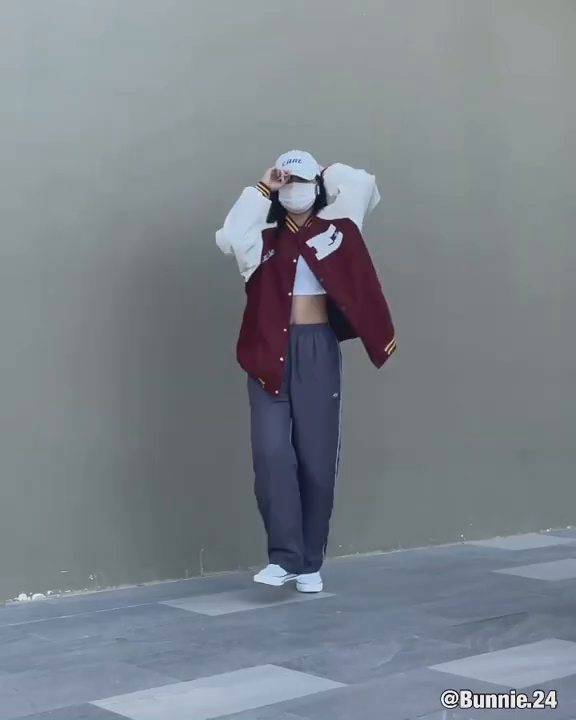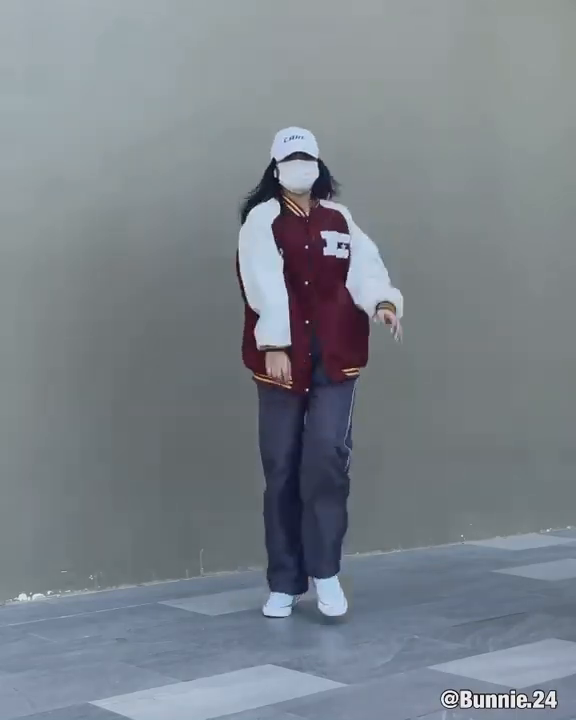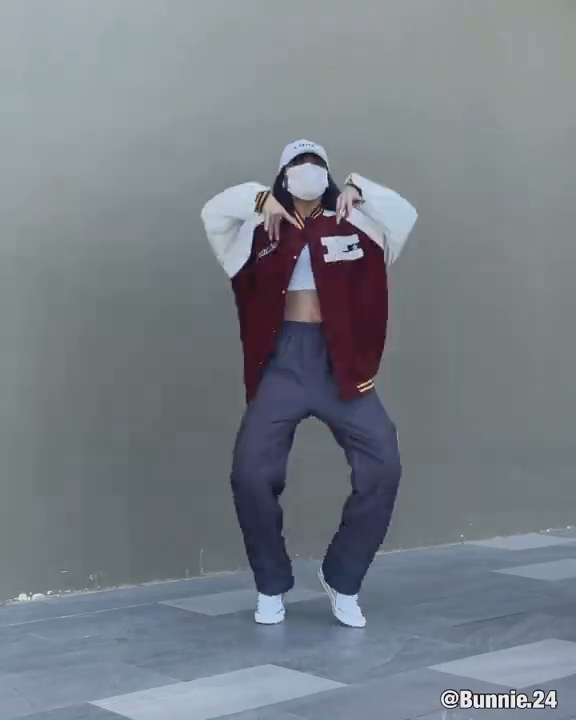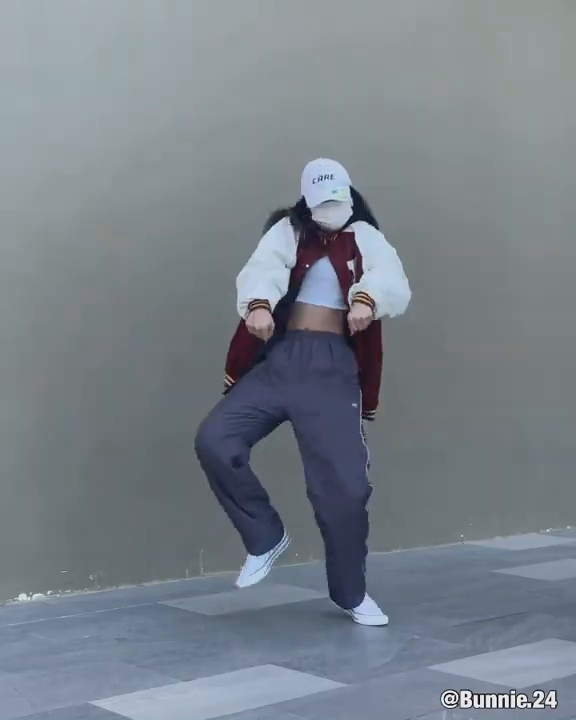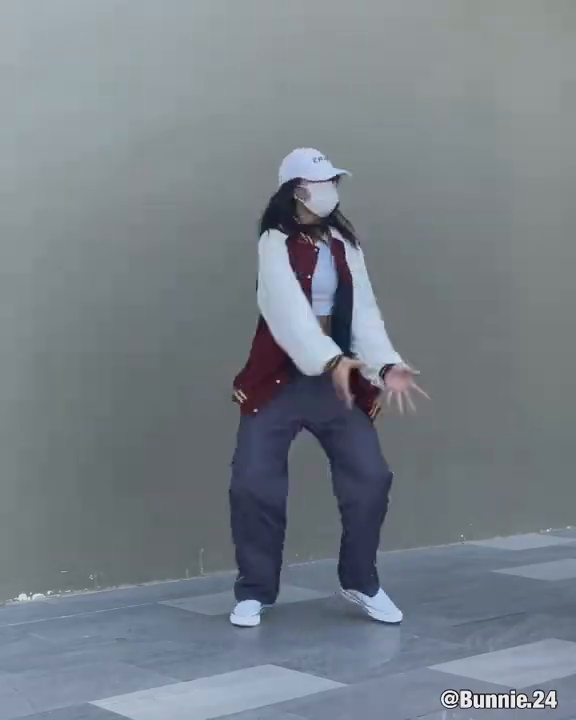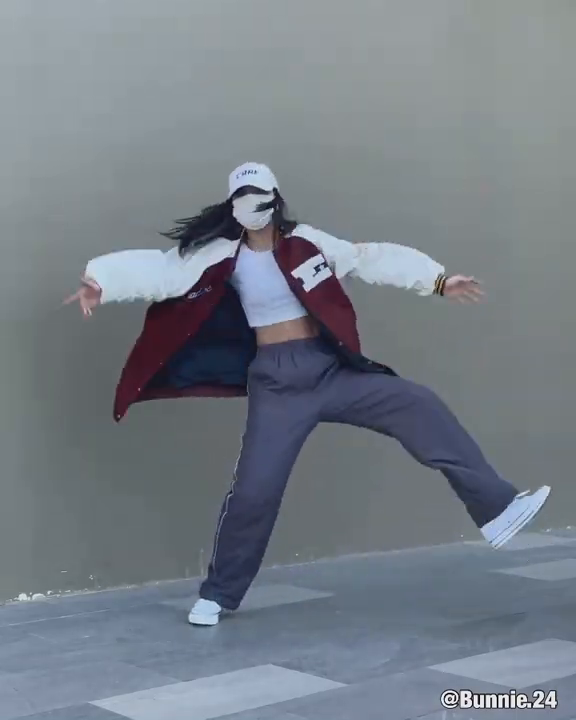
dt=0.7s
person 1, frame 1
left shoulder: (334, 228)
right shoulder: (264, 238)
left elbow: (363, 185)
right elbow: (229, 237)
left wrist: (324, 175)
right wrist: (261, 190)
left hip: (319, 351)
right hip: (271, 354)
left knee: (317, 463)
right knee: (272, 454)
left ankle: (309, 562)
right ankle: (284, 555)
person 1, frame 2
left shoulder: (338, 218)
right shoulder: (262, 218)
left elbow: (365, 271)
right elbow: (262, 280)
left wrist: (386, 304)
right wrist: (274, 343)
left hip: (332, 345)
right hip: (282, 346)
left knee: (328, 448)
right knee: (281, 463)
left ankle: (324, 572)
right ankle: (284, 583)
person 1, frame 3
left shoulder: (348, 223)
right shoulder: (263, 225)
left elbow: (403, 216)
right elbow: (215, 213)
left wrist: (358, 192)
right wrist: (259, 199)
left hip: (337, 356)
right hip: (281, 359)
left knee: (382, 466)
right knee: (252, 473)
left ankle: (342, 581)
right ankle: (272, 587)
person 1, frame 4
left shoulder: (365, 238)
right shoulder: (287, 232)
left elbow: (395, 289)
right elbow: (259, 275)
left wrist: (368, 299)
right wrist: (256, 305)
left hip: (333, 366)
right hip: (280, 358)
left knee: (343, 486)
right knee: (214, 442)
left ankle: (351, 592)
right ankle: (264, 536)
person 1, frame 5
left shoulder: (345, 245)
right shoulder: (276, 243)
left elbow: (363, 314)
right elbow: (284, 309)
left wrist: (386, 365)
right wrist: (333, 361)
left hip: (339, 375)
right hip: (280, 376)
left knee: (371, 479)
right knee: (254, 486)
left ankle: (362, 583)
right ankle: (254, 592)
person 1, frame 6
left shoulder: (307, 244)
right shoulder: (216, 256)
left elbow: (372, 258)
right elbow: (158, 269)
left wrist: (437, 279)
right wrist: (100, 279)
left hip: (332, 369)
right hip: (277, 382)
left knee: (421, 409)
right knee: (255, 490)
left ankle: (496, 507)
right ankle: (219, 593)
